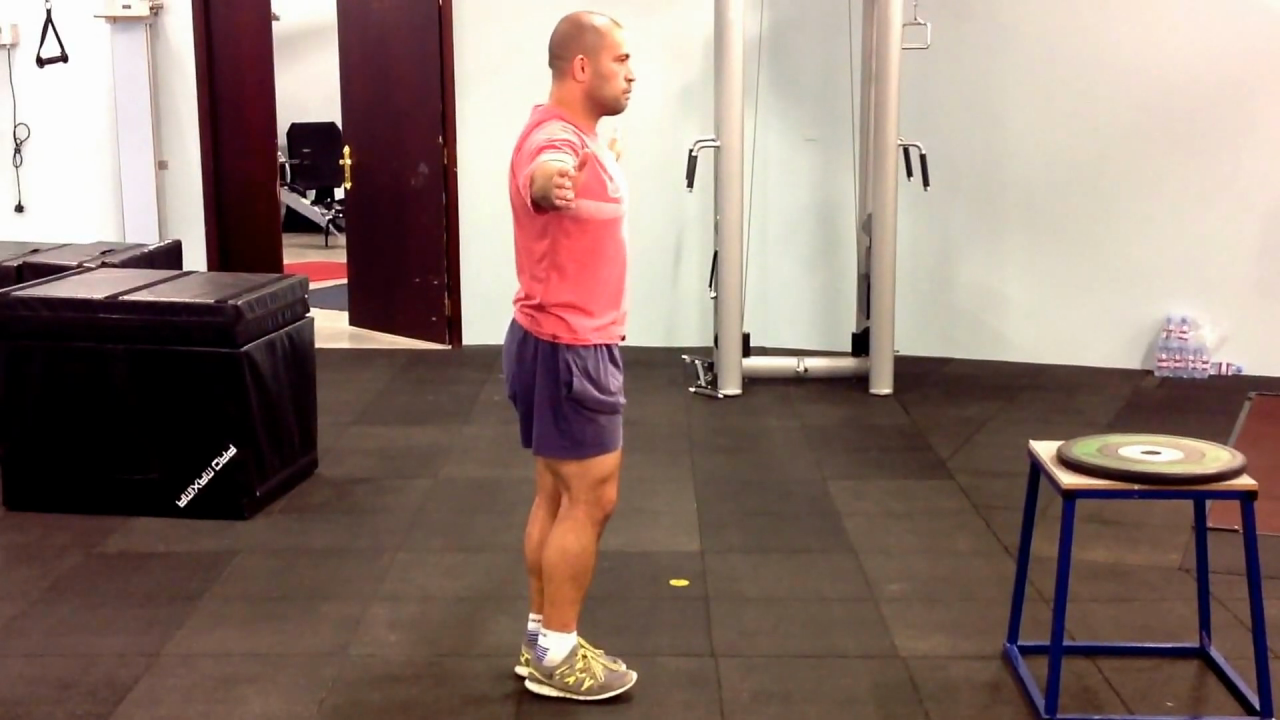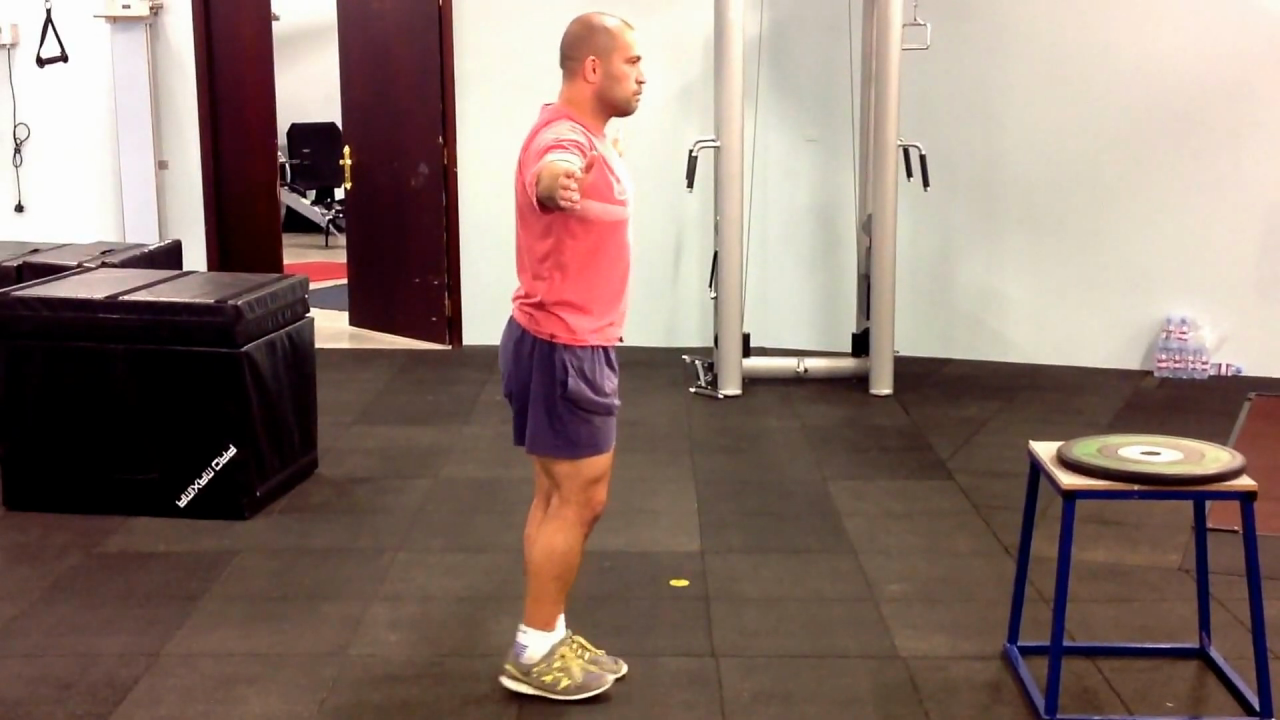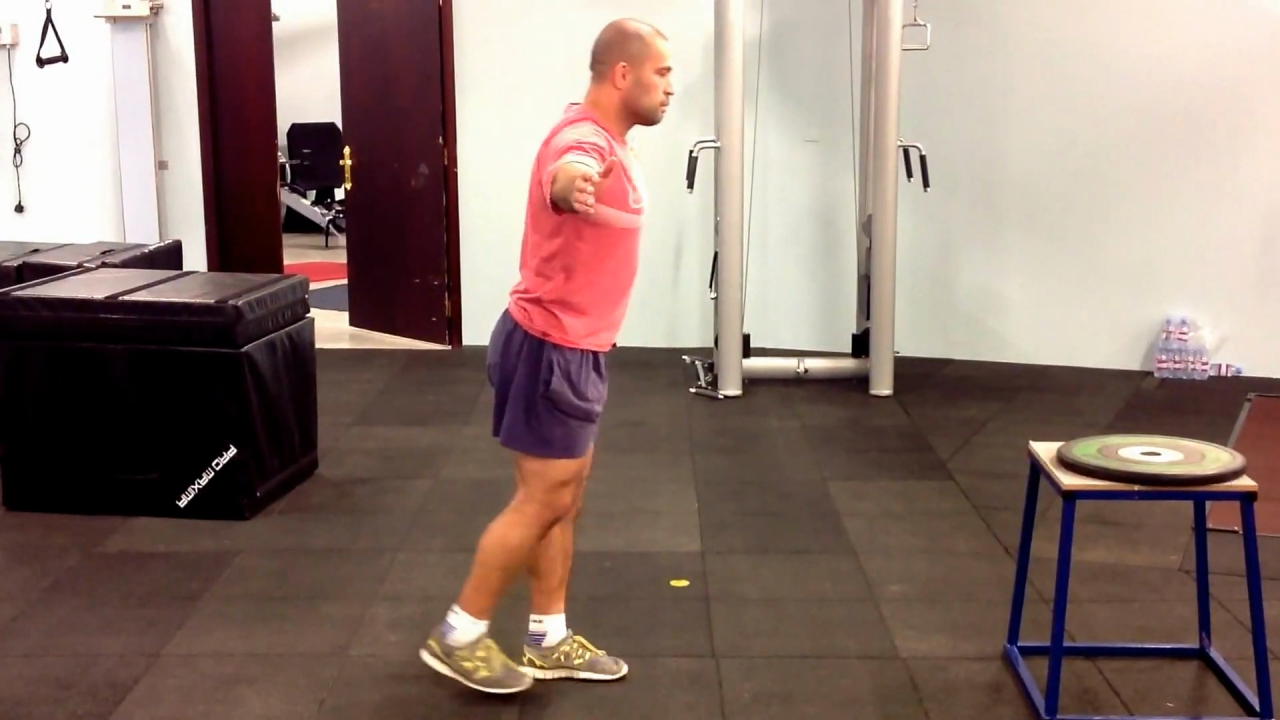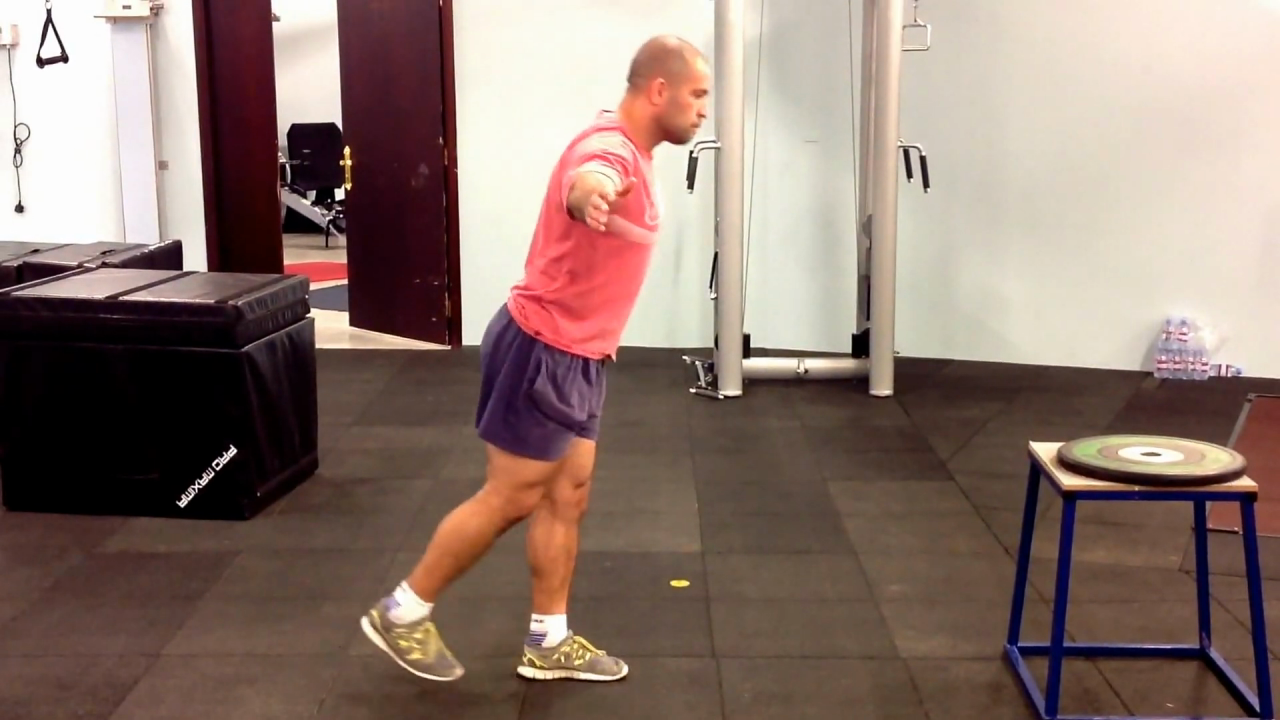
dt=0.3s
person 1, frame 1
left shoulder: (577, 135)
right shoulder: (556, 140)
right elbow: (539, 179)
right wrist: (549, 184)
left hip: (569, 343)
right hip: (566, 349)
left knee: (559, 496)
right knee: (590, 500)
left ankle: (544, 638)
right ankle: (554, 655)
person 1, frame 2
left shoulder: (584, 134)
right shoulder: (563, 139)
right elbow: (547, 177)
right wrist: (556, 183)
left hip: (574, 344)
right hip: (561, 349)
left knee: (559, 497)
right knee: (578, 501)
left ankle: (549, 637)
right ankle: (531, 652)
person 1, frame 3
left shoulder: (604, 139)
right shoulder: (584, 142)
right elbow: (566, 178)
right wrist: (571, 184)
left hip: (572, 347)
right hip: (551, 349)
left knee: (561, 499)
right knee: (544, 502)
left ankle: (547, 640)
right ankle: (459, 635)
person 1, frame 4
left shoulder: (628, 148)
right shoulder: (608, 151)
right elbow: (588, 181)
right wrist: (590, 195)
left hip: (576, 354)
right hip: (542, 350)
left knee: (567, 496)
right knee: (510, 499)
left ankle: (548, 642)
right ankle: (399, 614)
